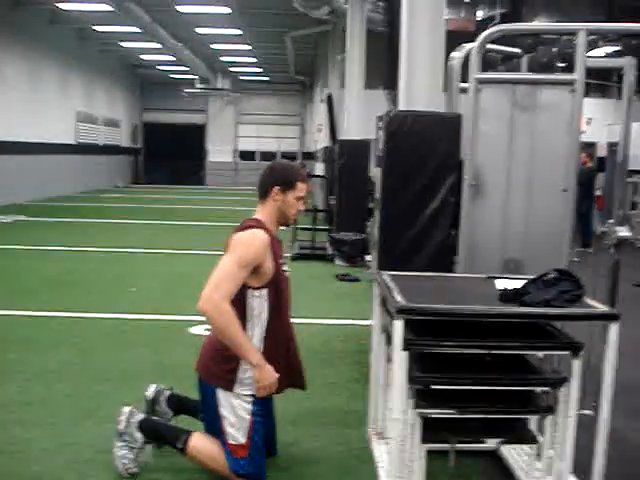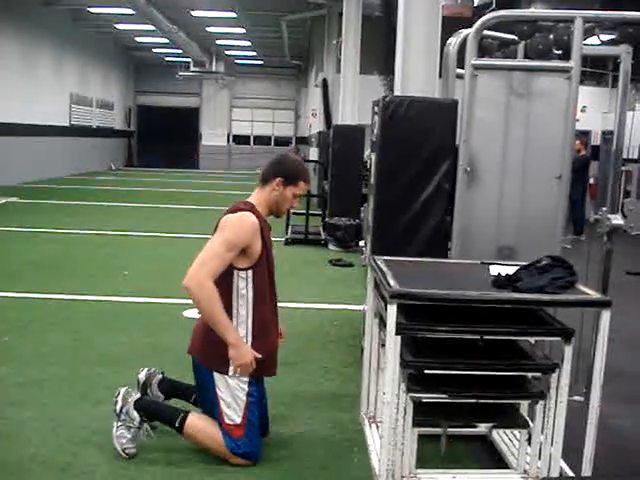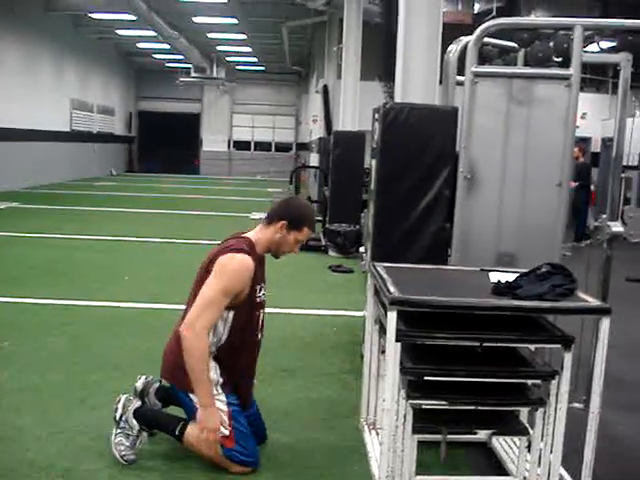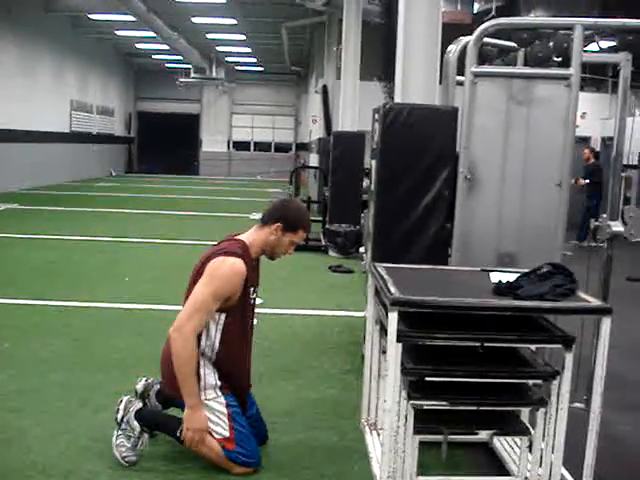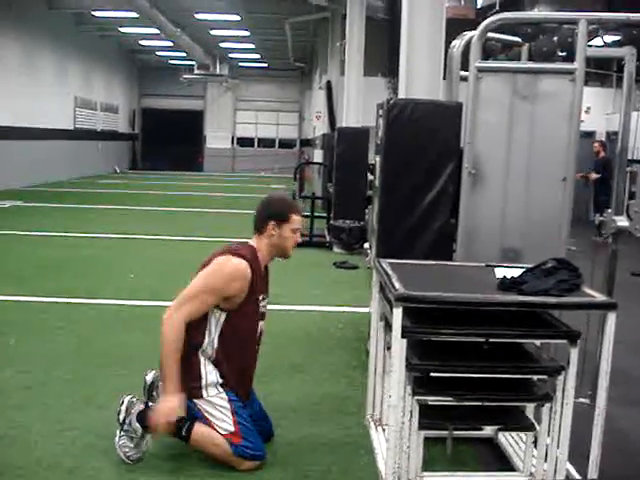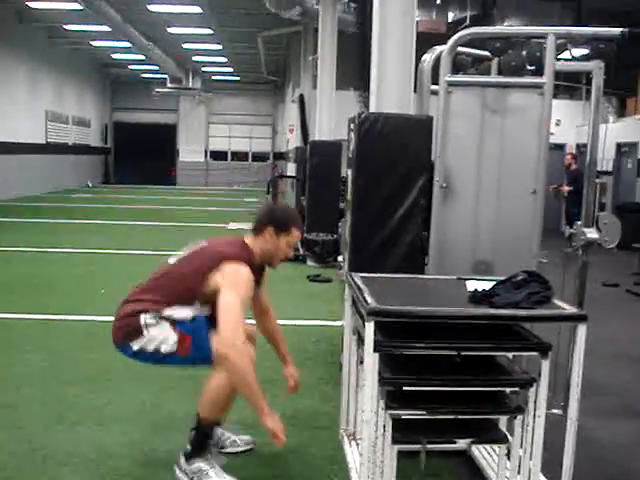
dt=0.5s
person 1, frame 1
left shoulder: (267, 238)
right shoulder: (254, 238)
right elbow: (211, 303)
right wrist: (258, 364)
left hip: (245, 367)
right hip: (234, 371)
left knee: (266, 448)
left ankle: (170, 402)
right ankle: (145, 427)
person 1, frame 2
left shoulder: (256, 221)
right shoulder: (244, 221)
right elbow: (196, 281)
left wrist: (268, 322)
right wrist: (235, 343)
left hip: (234, 346)
right hip: (225, 351)
left knee: (257, 426)
right knee: (243, 452)
left ankle: (161, 386)
right ankle: (142, 406)
person 1, frame 3
left shoulder: (251, 252)
right shoulder: (239, 261)
right elbow: (192, 329)
left wrist: (245, 375)
right wrist: (207, 406)
left hip: (222, 363)
right hip: (197, 367)
left knee: (256, 434)
right knee: (243, 459)
left ankle: (159, 394)
right ankle: (141, 415)
person 1, frame 4
left shoulder: (246, 254)
right shoulder: (231, 265)
right elbow: (181, 332)
left wrist: (230, 380)
right wrist: (194, 407)
left hip: (218, 366)
right hip: (200, 371)
left knee: (258, 436)
right knee: (245, 461)
left ankle: (159, 396)
right ankle: (141, 416)
person 1, frame 5
left shoulder: (258, 264)
right shoulder: (237, 266)
right elbow: (175, 318)
right wrist: (173, 393)
left hip: (222, 367)
right hip: (200, 369)
left knee: (262, 434)
right knee: (249, 457)
left ankle: (161, 390)
right ankle: (141, 417)
person 1, frame 6
left shoulder: (244, 255)
right shoulder: (237, 272)
left elbow: (264, 312)
right elbow: (230, 349)
left wrist: (287, 362)
right wrist: (265, 414)
left hip: (158, 319)
right hip: (139, 327)
left knee: (248, 335)
right knee: (236, 359)
left ankle: (209, 430)
right ankle: (194, 457)
